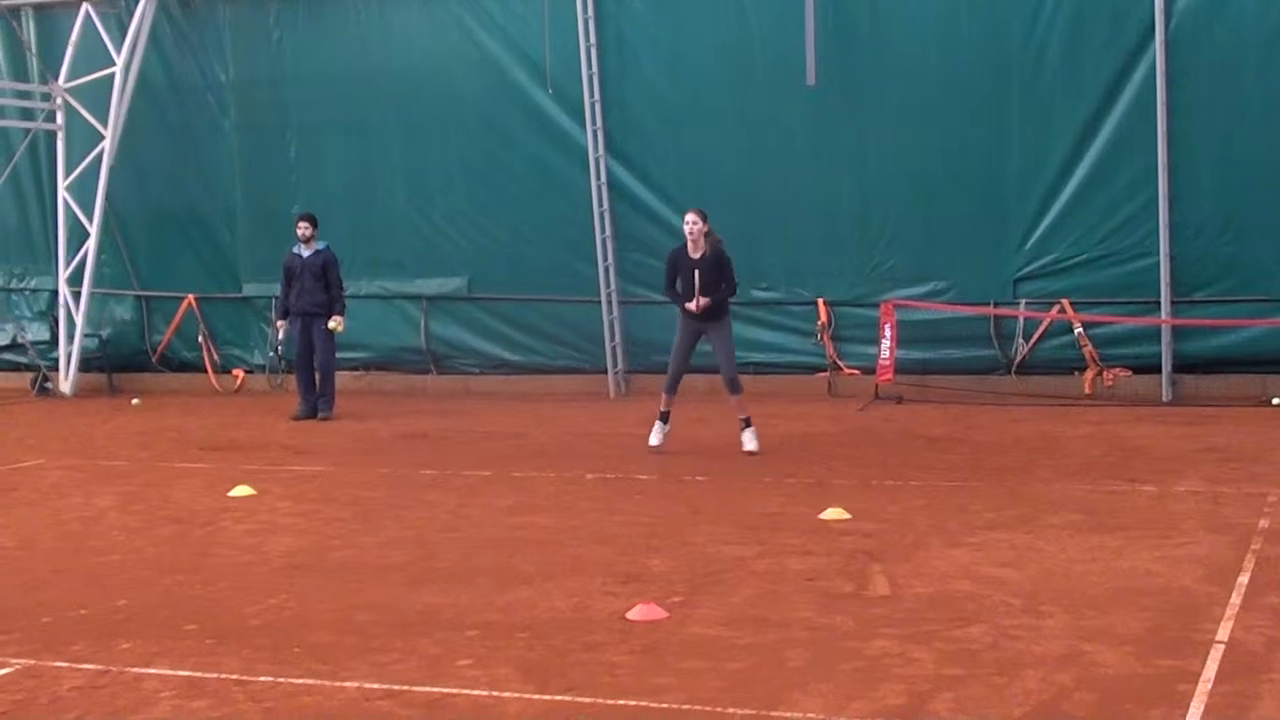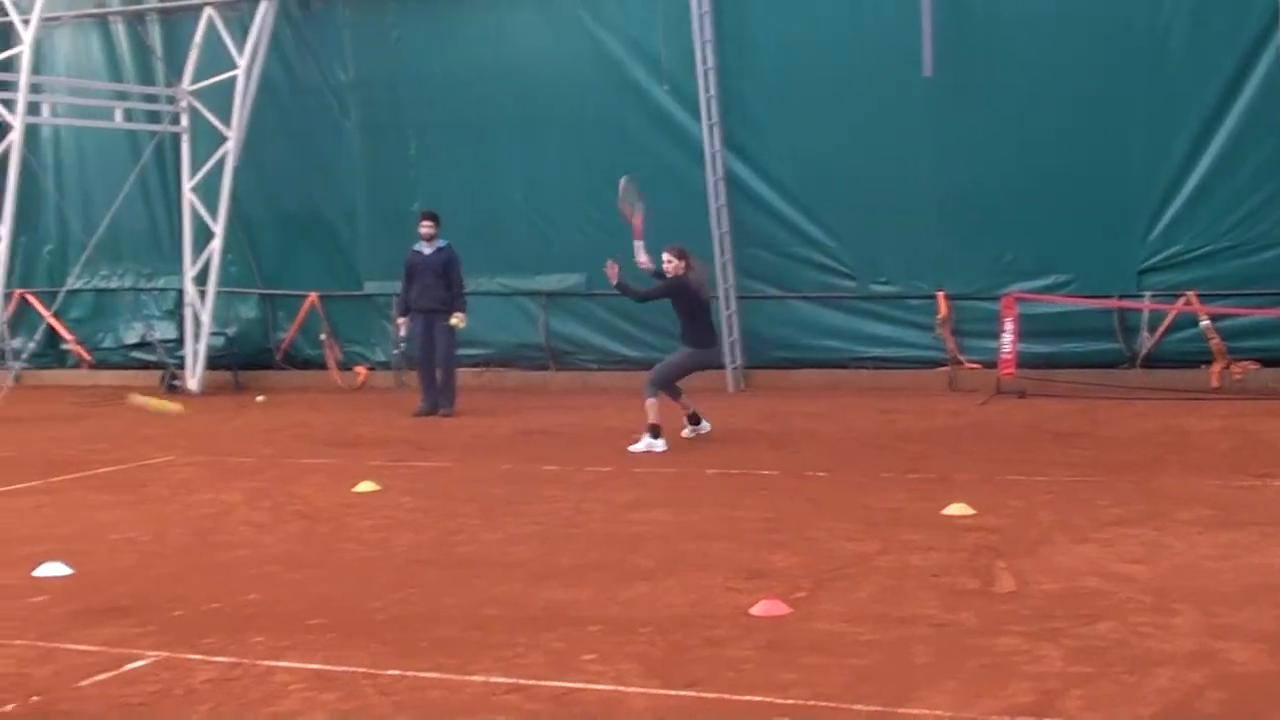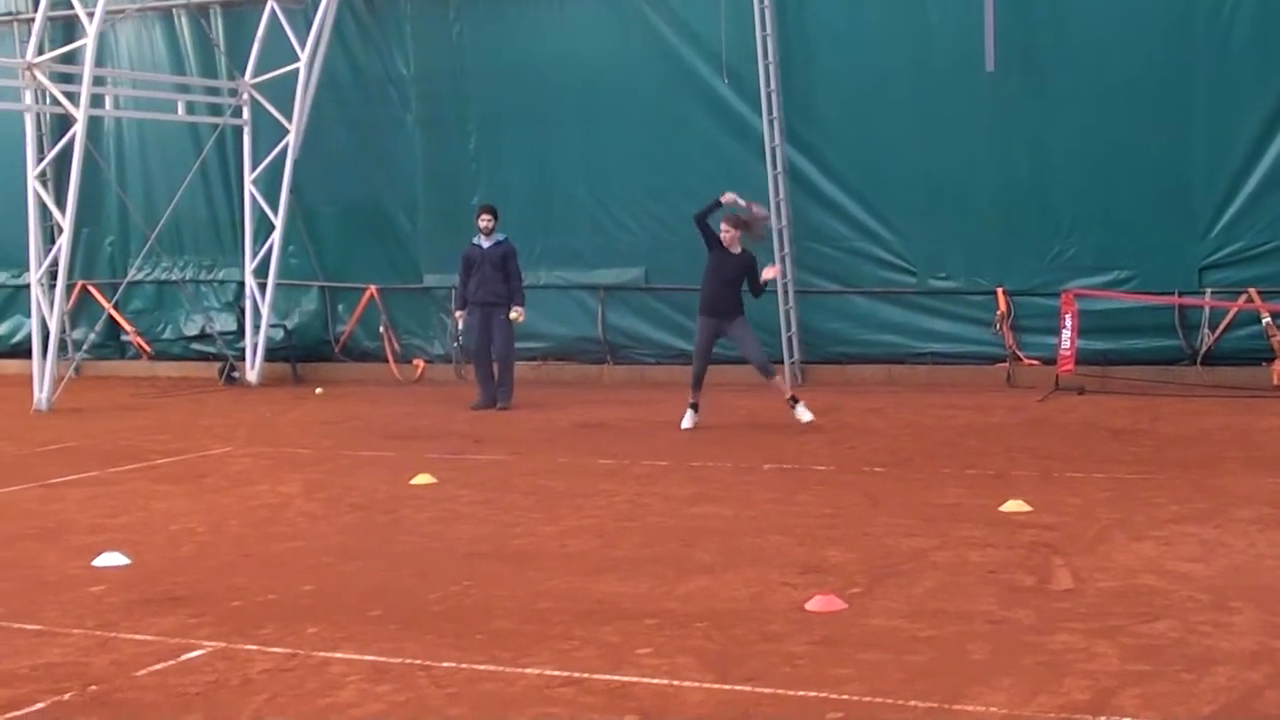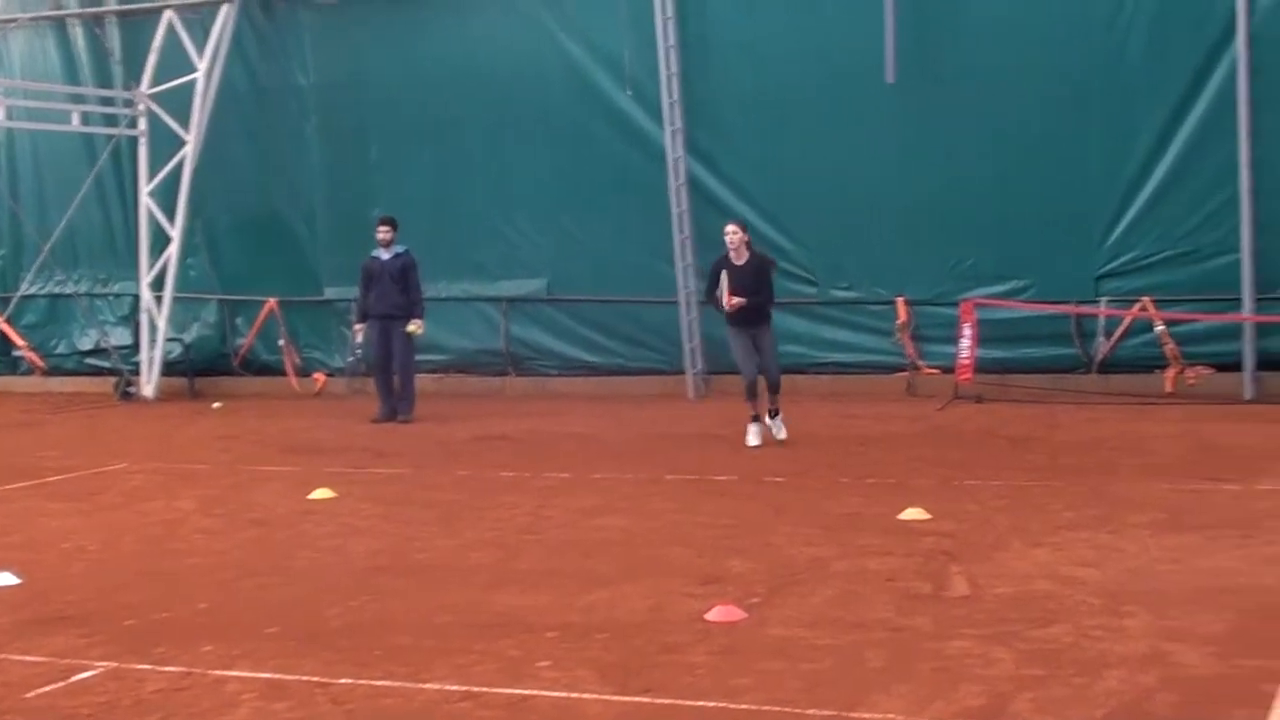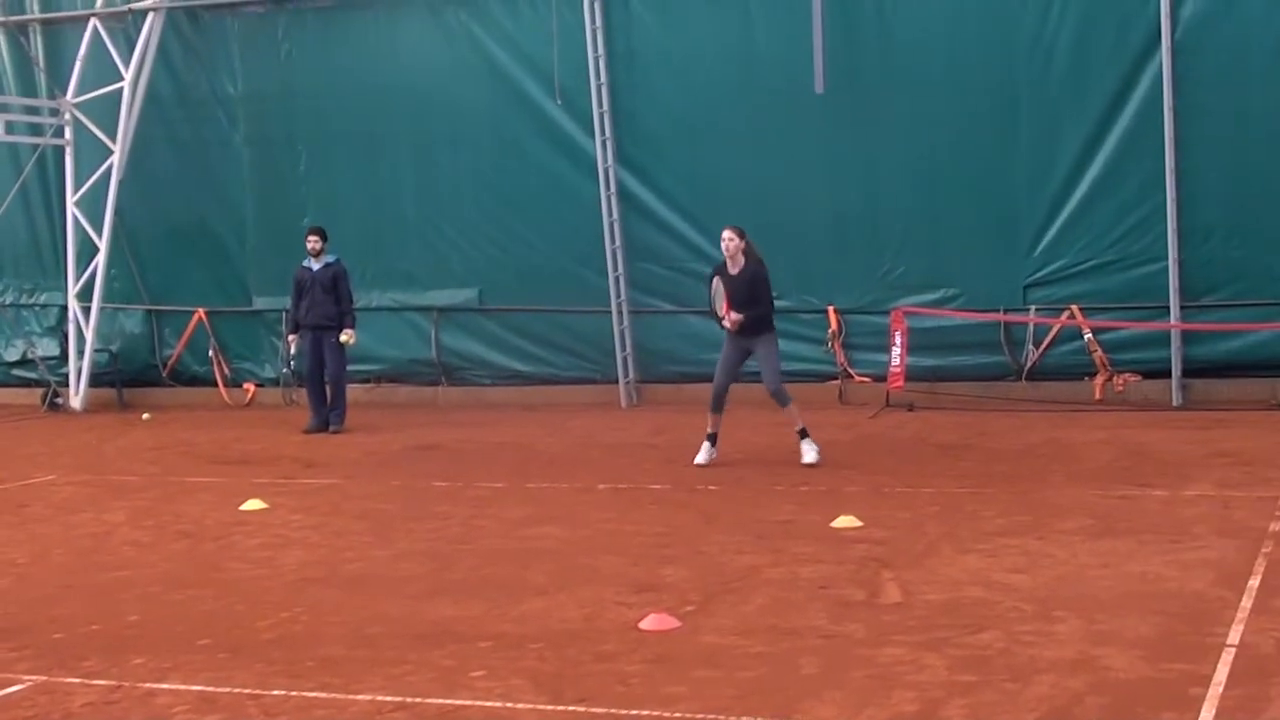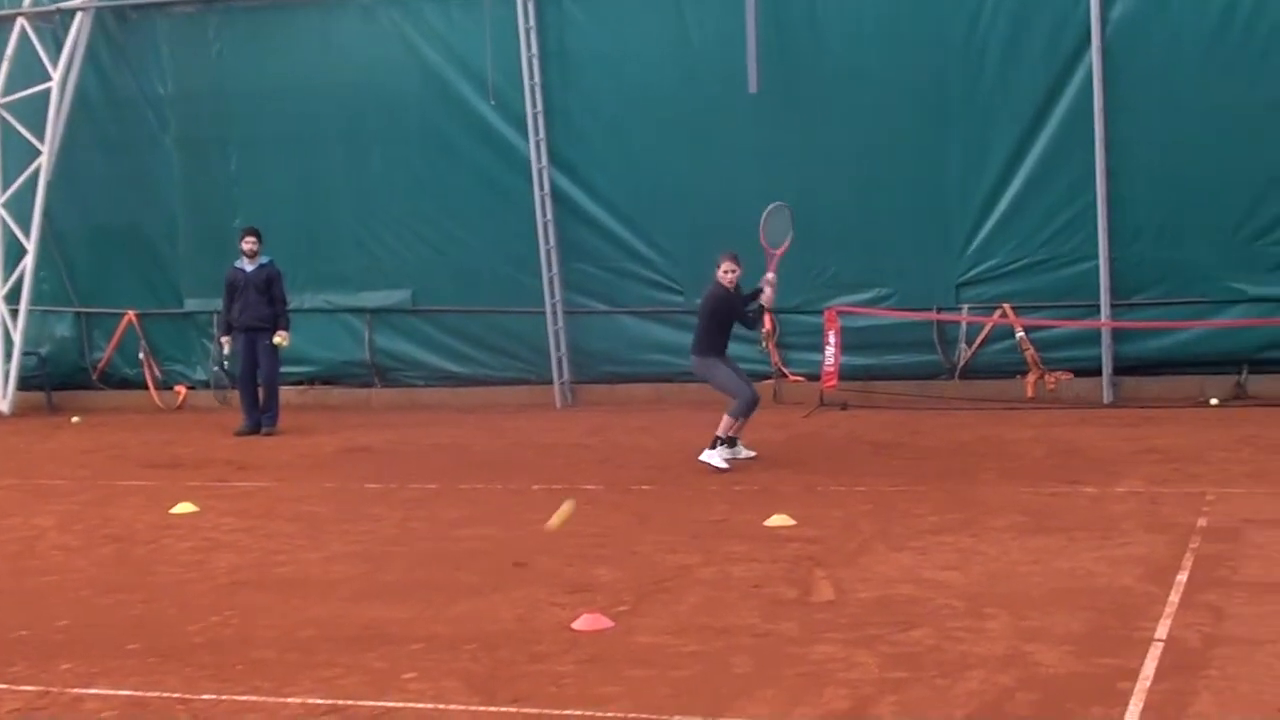
dt=0.7s
person 1, frame 1
left shoulder: (717, 254)
right shoulder: (675, 256)
left elbow: (731, 288)
right elbow: (669, 289)
left wrist: (709, 301)
right wrist: (684, 304)
left hip: (717, 321)
right hip: (689, 320)
left knee: (729, 375)
right knee: (674, 373)
left ankle: (747, 429)
right ankle: (662, 424)
person 1, frame 2
left shoulder: (678, 284)
right shoulder: (687, 280)
left elbow: (642, 297)
left wrist: (617, 282)
right wrist: (651, 269)
left hip: (698, 350)
right hip: (706, 350)
left knee: (652, 380)
right knee: (663, 381)
left ankle: (655, 438)
right ankle: (695, 421)
person 1, frame 3
left shoulder: (748, 259)
right shoulder: (715, 246)
left elbow: (756, 293)
right elbow: (699, 219)
left wrist: (763, 279)
right wrist: (722, 201)
left hip: (735, 320)
right hip: (708, 318)
left knee: (760, 361)
right knee: (699, 370)
left ankle: (795, 404)
right ankle: (692, 410)
person 1, frame 4
left shoulder: (759, 263)
right shoulder: (720, 265)
left elbow: (768, 299)
right elbow: (709, 295)
left wrist: (744, 302)
right wrist: (723, 304)
left hip: (761, 327)
right hip: (736, 328)
left knee: (773, 376)
right knee: (750, 376)
left ankle: (774, 414)
right ankle: (754, 422)
person 1, frame 5
left shoulder: (756, 271)
right shoulder: (718, 273)
left elbow: (767, 307)
left wrist: (742, 318)
right wrist: (724, 321)
left hip: (763, 337)
right hip: (735, 338)
left knee: (774, 388)
right knee: (718, 389)
left ankle: (805, 440)
right ankle: (709, 445)
person 1, frame 6
left shoulder: (729, 289)
right shoulder: (721, 296)
left elbow: (741, 303)
right elbow: (749, 322)
left wrist: (763, 288)
right wrist: (764, 304)
left hip: (718, 356)
right hip: (705, 359)
left knee: (752, 397)
right knee: (744, 396)
left ankle: (731, 444)
right ankle: (713, 449)
person 2, frame 1
left shoulder: (326, 255)
right shoulder: (291, 258)
left elbow: (336, 287)
right elbow: (285, 289)
left wrist: (338, 312)
right wrist: (281, 316)
left hip: (321, 317)
right hip: (298, 317)
left knee: (324, 361)
right knee: (301, 361)
left ankle: (325, 406)
right ankle: (308, 406)
person 2, frame 2
left shoulder: (447, 253)
right shoulder: (413, 255)
left elbow: (456, 284)
right elbow: (406, 287)
left wrist: (459, 309)
right wrist: (402, 313)
left hip: (442, 313)
right hip: (419, 314)
left knee: (445, 358)
right knee: (423, 358)
left ankle: (446, 402)
right ankle: (429, 401)
person 2, frame 3
left shoulder: (506, 247)
right shoulder: (470, 250)
left elbow: (515, 278)
right elbow: (463, 280)
left wrist: (518, 303)
right wrist: (460, 307)
left hip: (500, 307)
right hip: (476, 308)
left knee: (503, 351)
right knee: (479, 352)
left ankle: (503, 396)
right ankle: (487, 395)
person 2, frame 4
left shoulder: (405, 259)
right shoulder: (370, 262)
left elbow: (414, 290)
right elbow: (364, 293)
left wrist: (417, 316)
right wrist: (360, 319)
left hip: (400, 319)
right hip: (377, 320)
left knee: (404, 364)
right knee: (380, 364)
left ankle: (405, 408)
right ankle: (388, 408)
person 2, frame 5
left shoulder: (336, 268)
right shoulder: (301, 272)
left elbow: (346, 300)
right elbow: (295, 303)
left wrist: (349, 325)
right wrist: (292, 330)
left hip: (332, 329)
right hip: (309, 330)
left knee: (335, 374)
right knee: (311, 374)
left ankle: (336, 419)
right ankle: (319, 418)
person 2, frame 6
left shoulder: (270, 270)
right shoulder: (233, 273)
left elbow: (279, 301)
right elbow: (227, 304)
left wrist: (283, 327)
right wrist: (225, 331)
left hip: (265, 331)
right hip: (241, 332)
left knee: (268, 376)
right knee: (244, 377)
left ankle: (269, 421)
right ankle: (251, 421)
